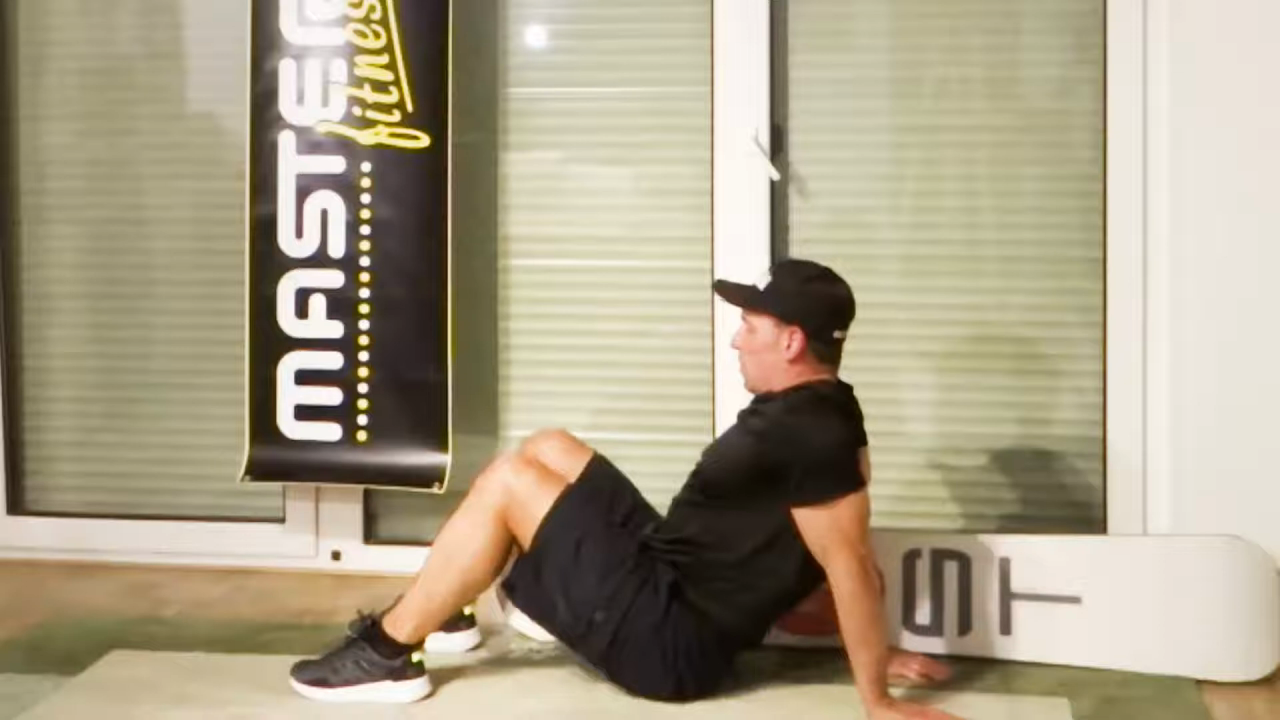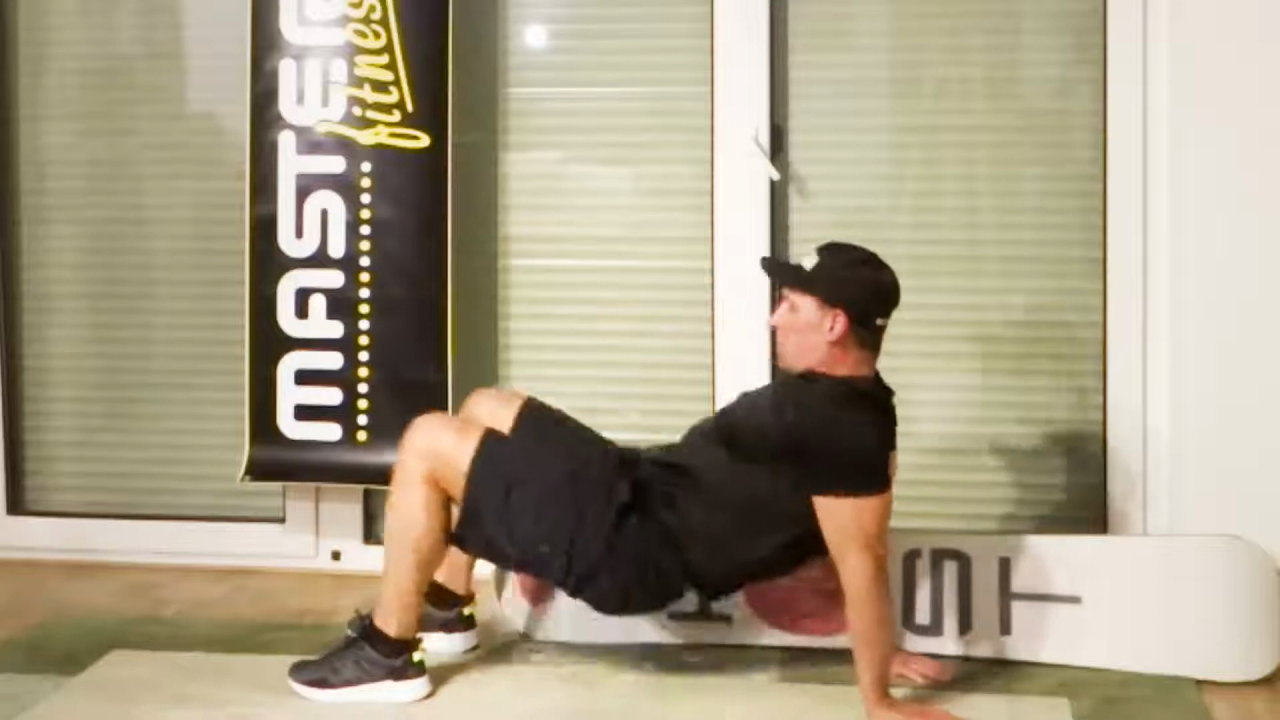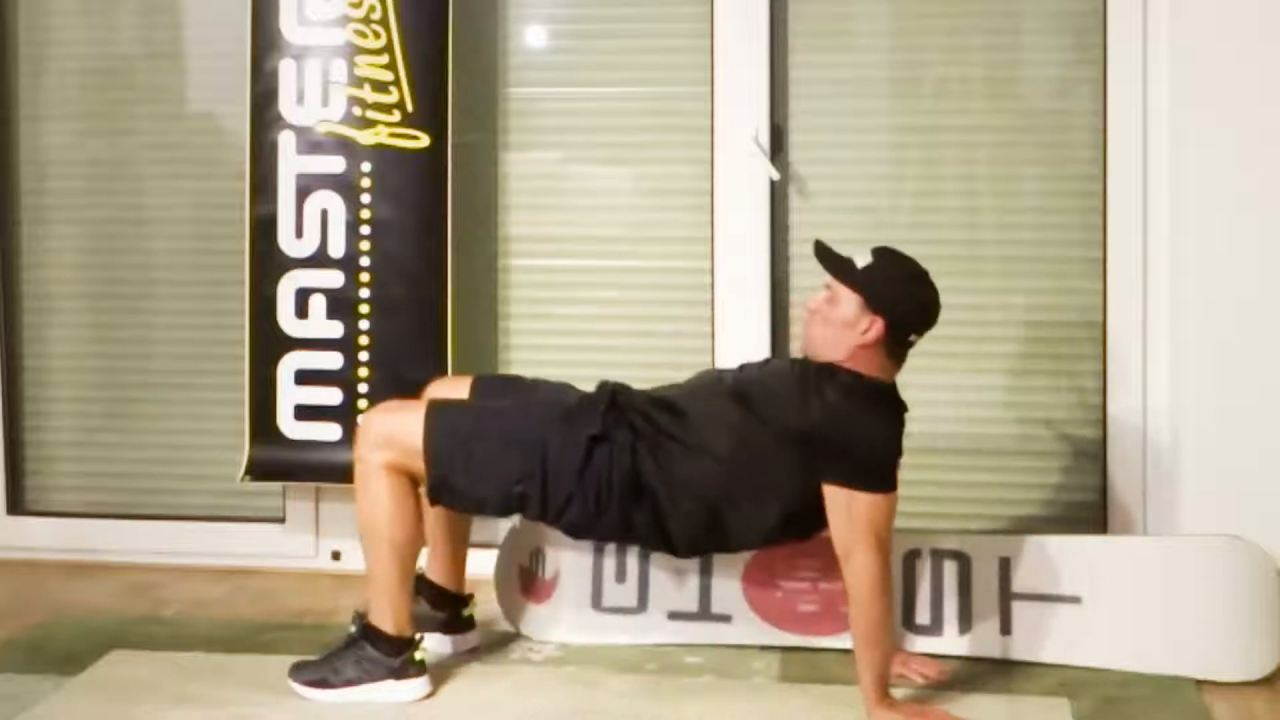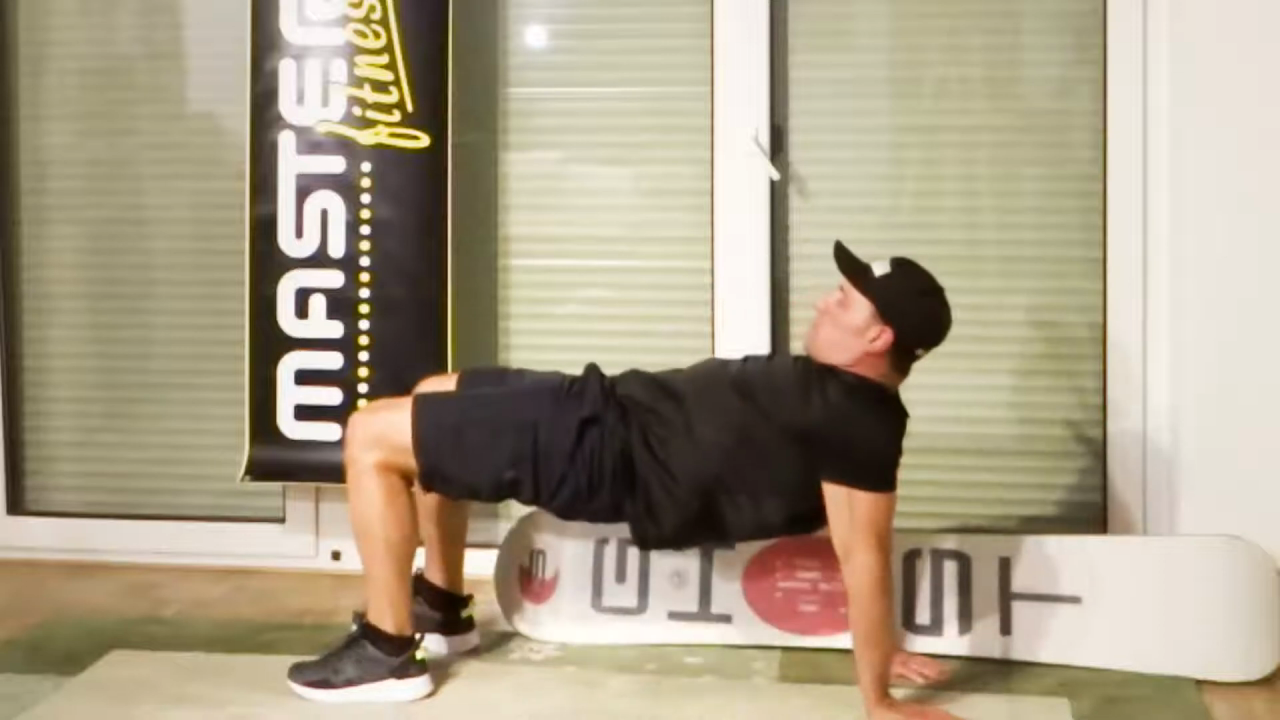
dt=0.4s
person 1, frame 1
left shoulder: (812, 434)
right shoulder: (808, 407)
left elbow: (850, 565)
right elbow: (849, 556)
left hip: (669, 645)
right hip: (663, 566)
left knee: (509, 481)
right knee: (549, 448)
left ankle: (387, 653)
right ankle: (434, 611)
person 1, frame 2
left shoulder: (844, 424)
right shoulder: (837, 396)
left elbow: (861, 560)
left hip: (632, 544)
right hip: (642, 497)
left knee: (428, 442)
right knee: (487, 407)
left ankle: (387, 650)
right ankle: (443, 607)
person 1, frame 3
left shoulder: (857, 421)
right shoulder: (847, 394)
left elbow: (864, 556)
left hip: (610, 468)
right hip: (614, 427)
left knee: (382, 436)
right knee: (445, 396)
left ankle: (387, 651)
right ankle: (442, 607)
person 1, frame 4
left shoulder: (857, 423)
right shoulder: (845, 397)
left elbow: (864, 556)
left hip: (601, 448)
left knee: (371, 437)
right knee: (432, 400)
left ankle: (388, 648)
right ankle: (441, 608)
